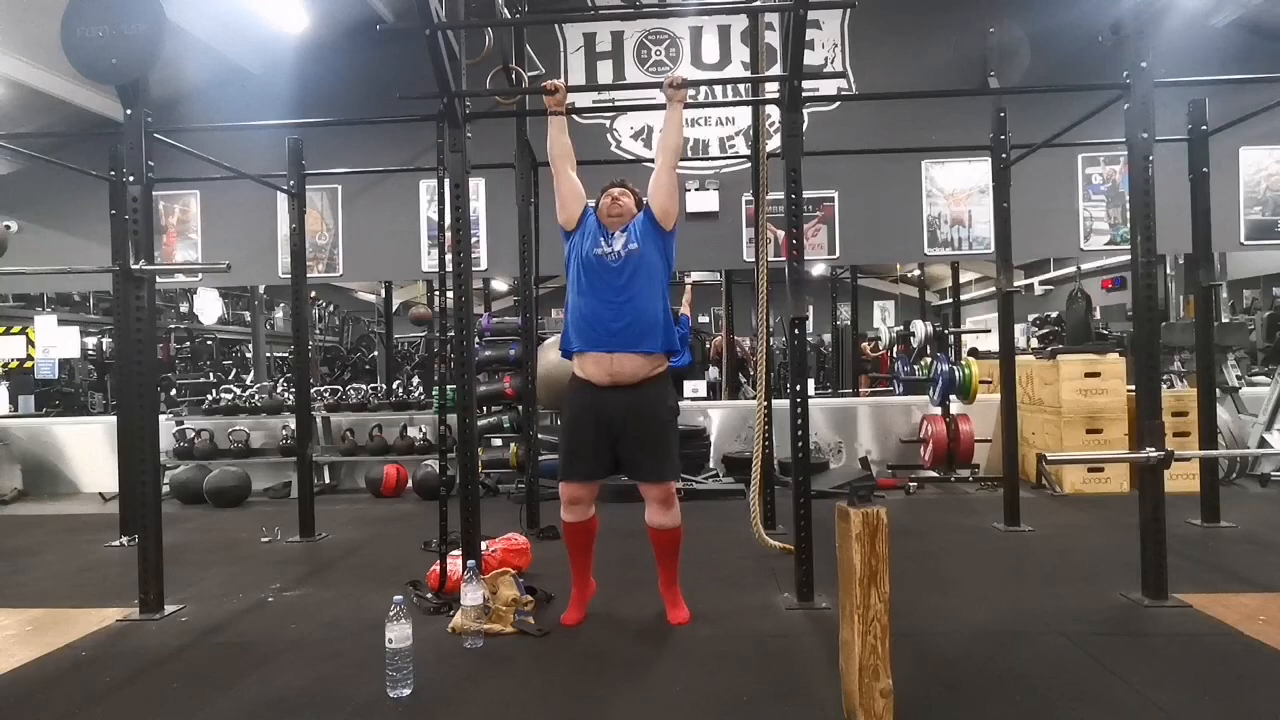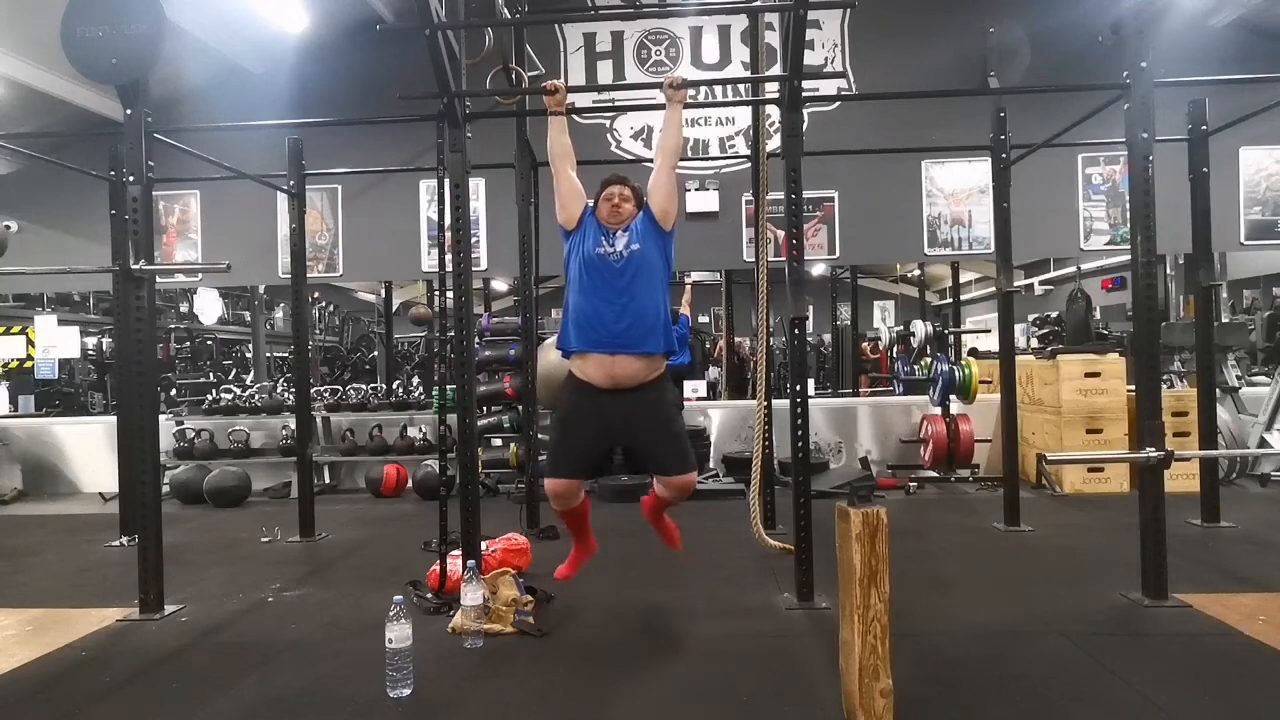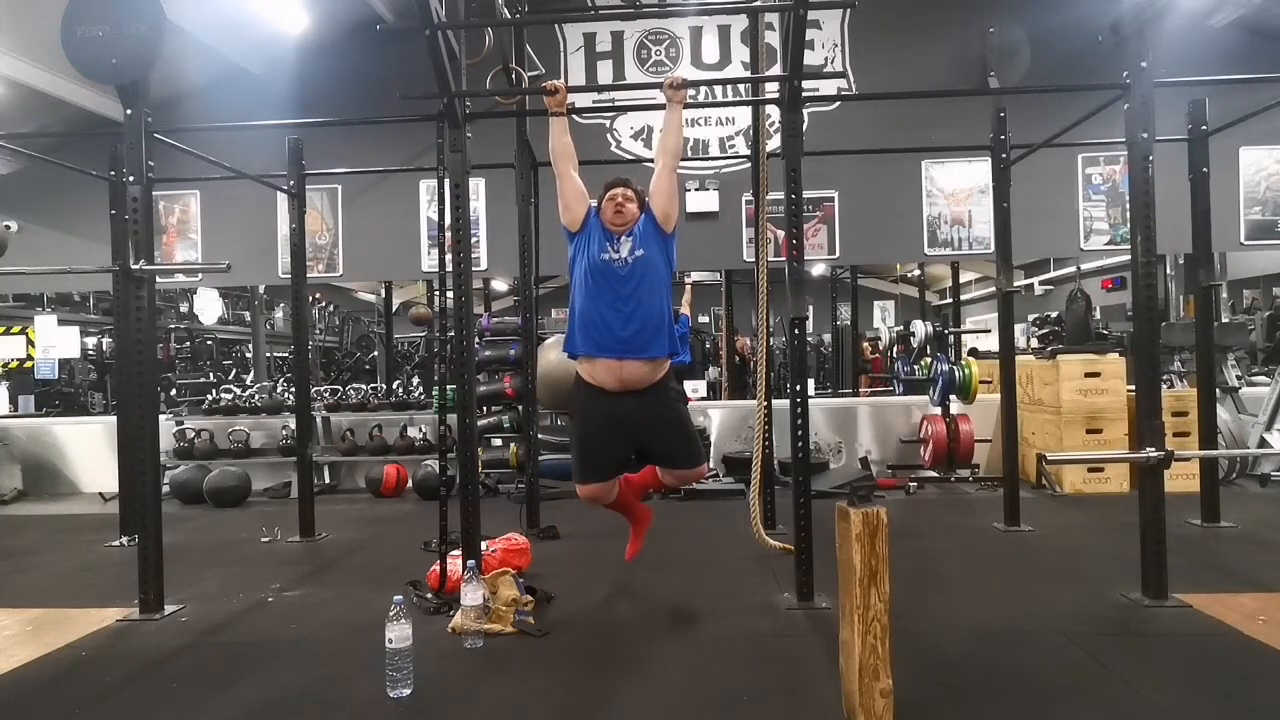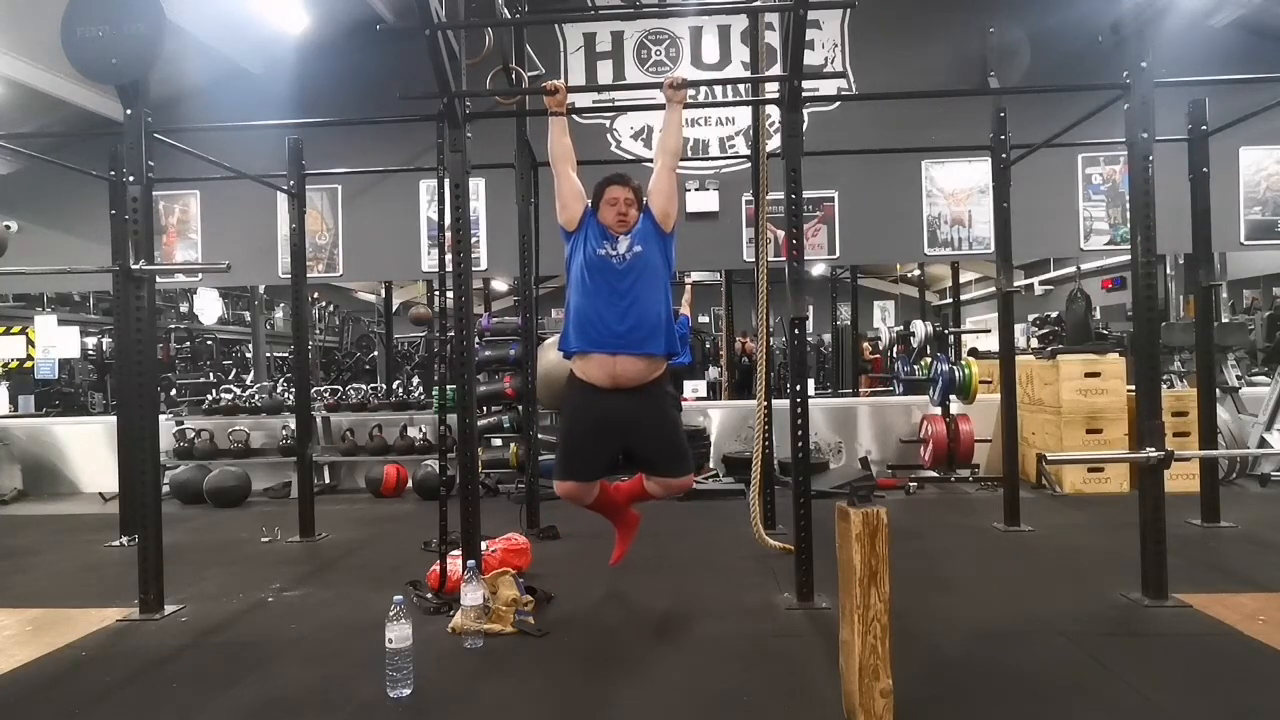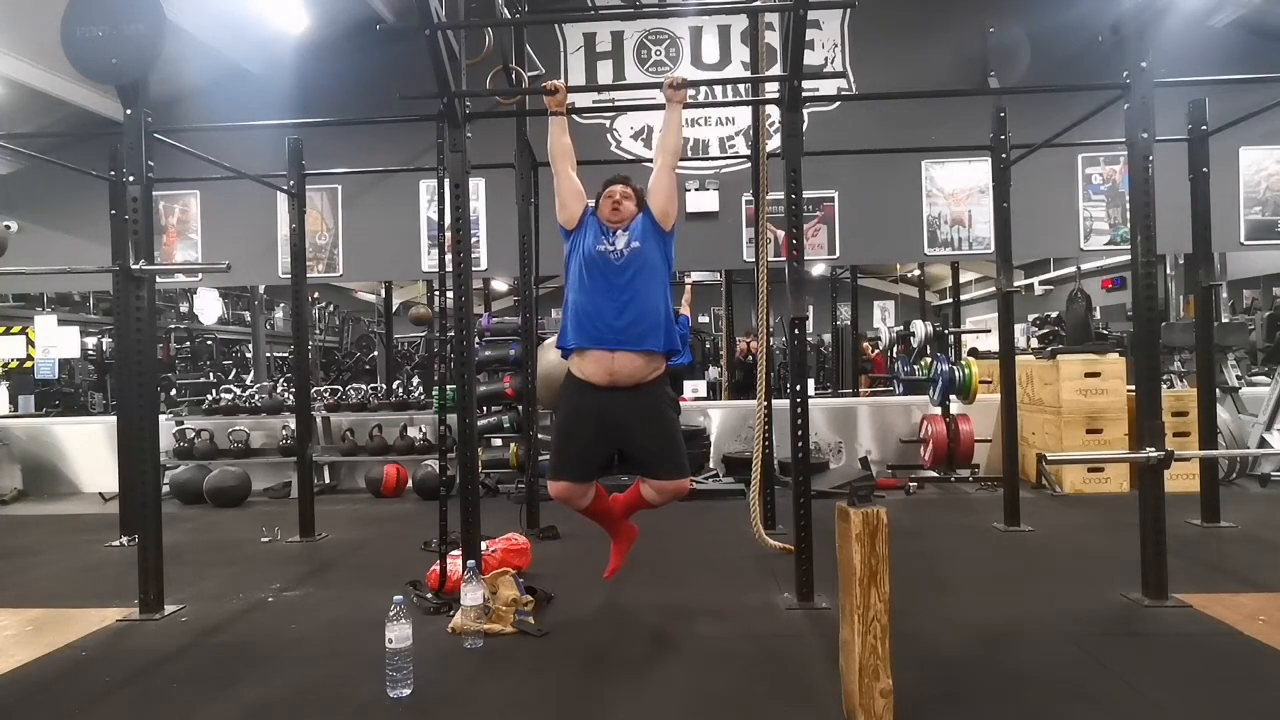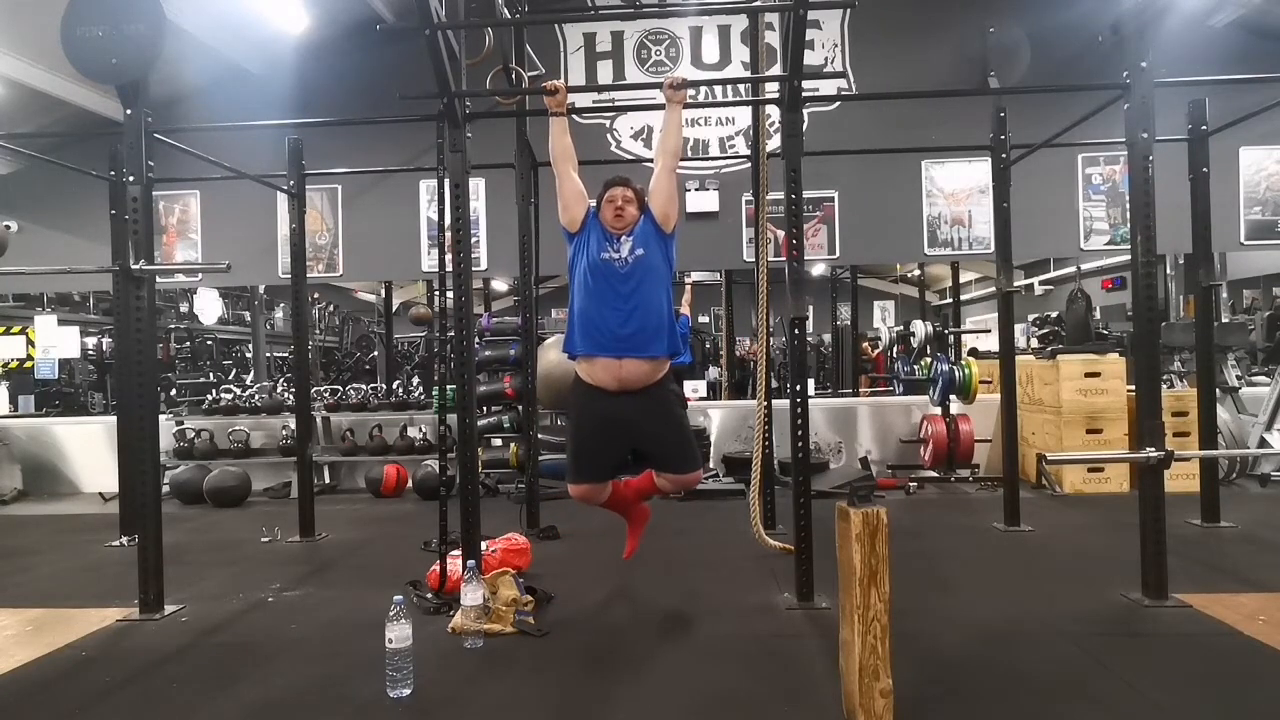
dt=0.7s
person 1, frame 1
left shoulder: (653, 231)
right shoulder: (580, 231)
left elbow: (666, 163)
right elbow: (562, 168)
left wrist: (674, 104)
right wrist: (556, 111)
left hip: (648, 389)
right hip: (587, 390)
left knee: (660, 491)
right knee: (575, 493)
left ankle: (670, 587)
right ankle: (581, 586)
person 1, frame 2
left shoulder: (653, 230)
right shoulder: (580, 231)
left elbow: (665, 162)
right elbow: (563, 169)
left wrist: (675, 105)
right wrist: (556, 112)
left hip: (648, 390)
right hip: (584, 392)
left knee: (682, 480)
right knee: (559, 487)
left ankle: (654, 509)
right ankle: (583, 543)
person 1, frame 3
left shoulder: (655, 233)
right shoulder: (584, 234)
left elbow: (666, 163)
right elbow: (565, 169)
left wrist: (675, 106)
right wrist: (557, 112)
left hip: (655, 389)
right hip: (595, 393)
left knee: (690, 470)
right knee: (592, 489)
left ankle: (636, 485)
right ankle: (635, 513)
person 1, frame 4
left shoulder: (654, 231)
right shoulder: (581, 233)
left elbow: (666, 164)
right elbow: (563, 170)
left wrist: (674, 105)
right wrist: (557, 112)
left hip: (649, 391)
right hip: (587, 392)
left knee: (676, 480)
right knee: (571, 486)
left ankle: (623, 495)
right ankle: (620, 514)
person 1, frame 5
left shoulder: (653, 230)
right shoulder: (581, 231)
left elbow: (665, 162)
right elbow: (564, 168)
left wrist: (674, 105)
right wrist: (557, 111)
left hip: (647, 390)
right hip: (584, 390)
left knee: (672, 484)
right knee: (565, 488)
left ankle: (618, 508)
right ankle: (616, 524)
person 1, frame 6
left shoulder: (655, 233)
right shoulder: (583, 235)
left elbow: (665, 164)
right elbow: (565, 170)
left wrist: (674, 106)
right wrist: (557, 112)
left hip: (653, 391)
right hip: (593, 394)
left knee: (686, 475)
right knee: (584, 489)
left ankle: (634, 492)
right ankle: (629, 507)
